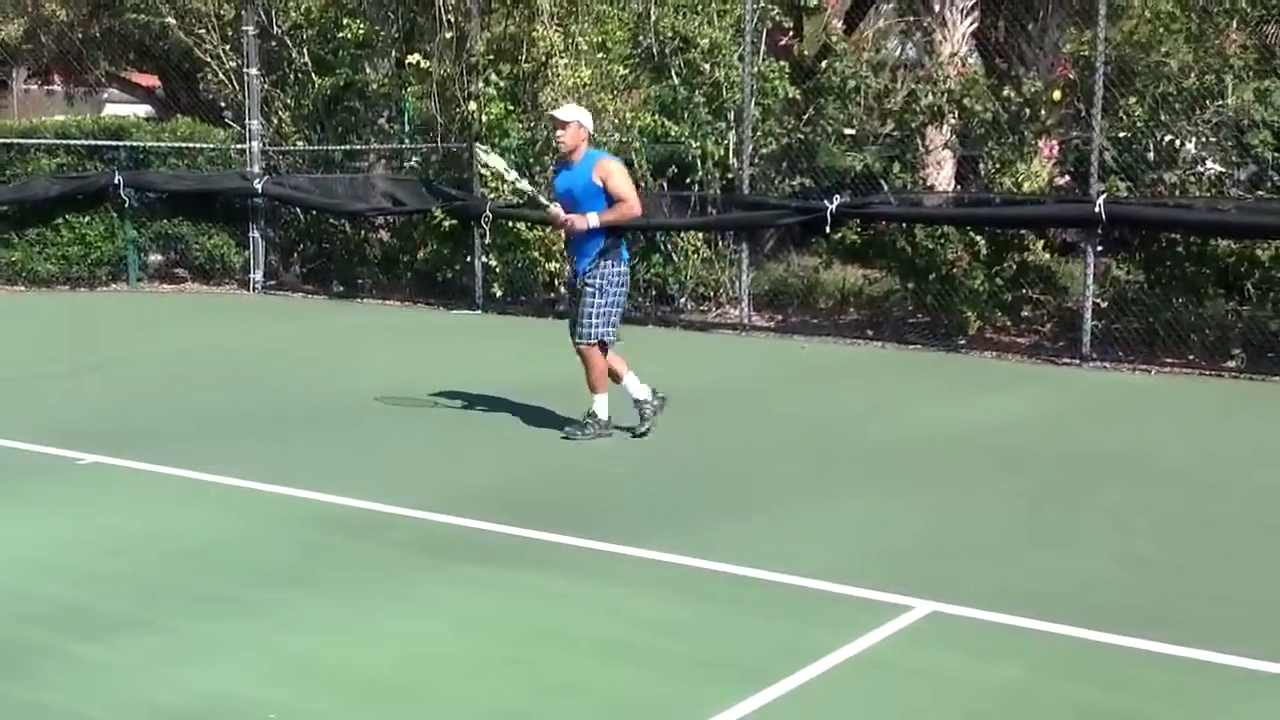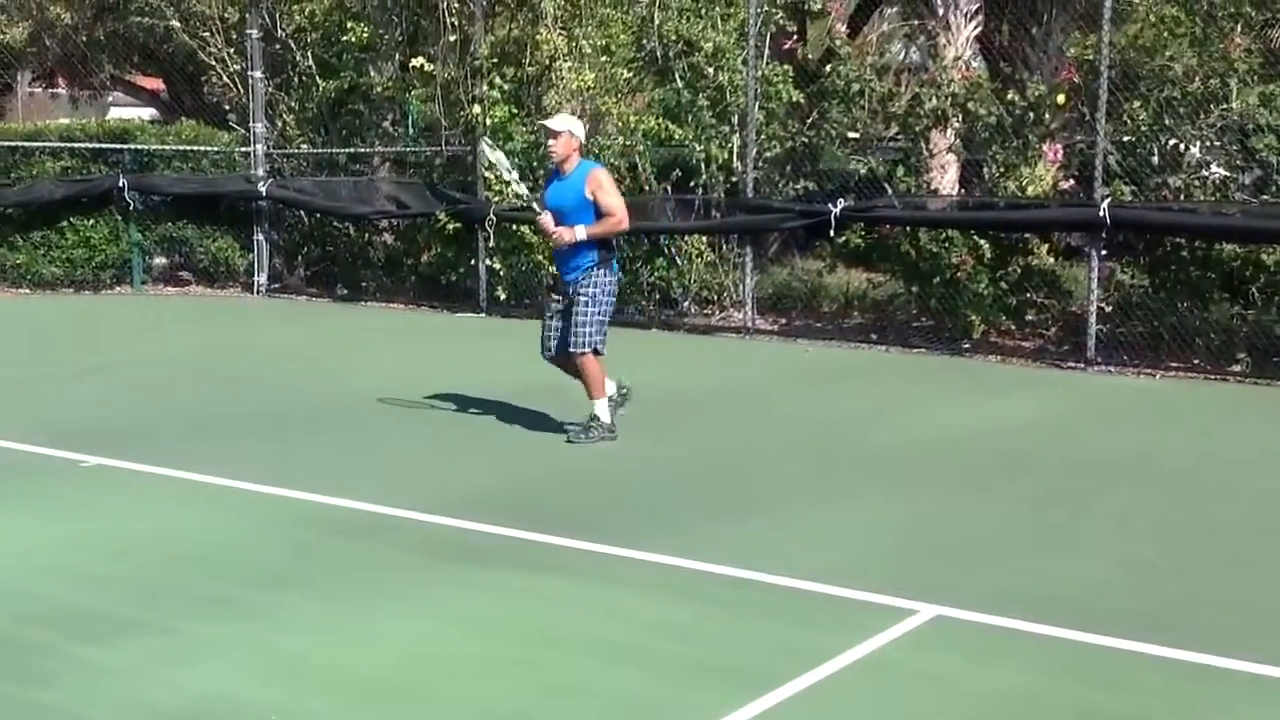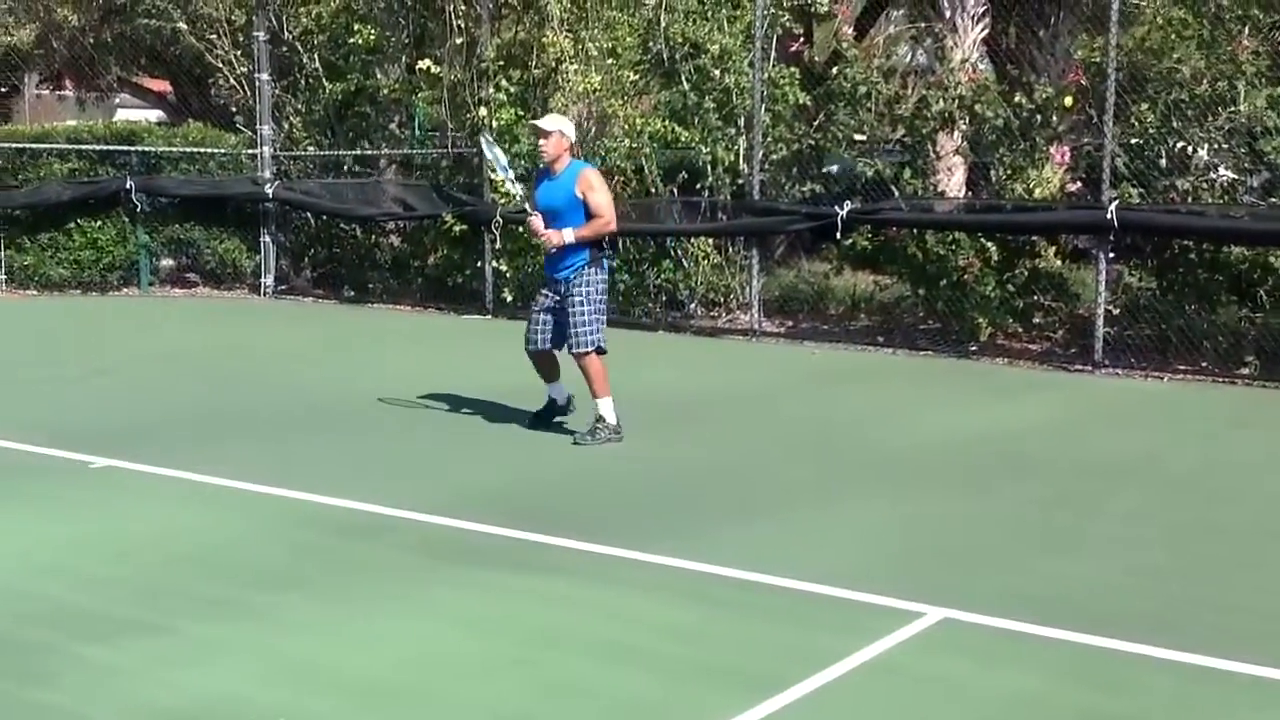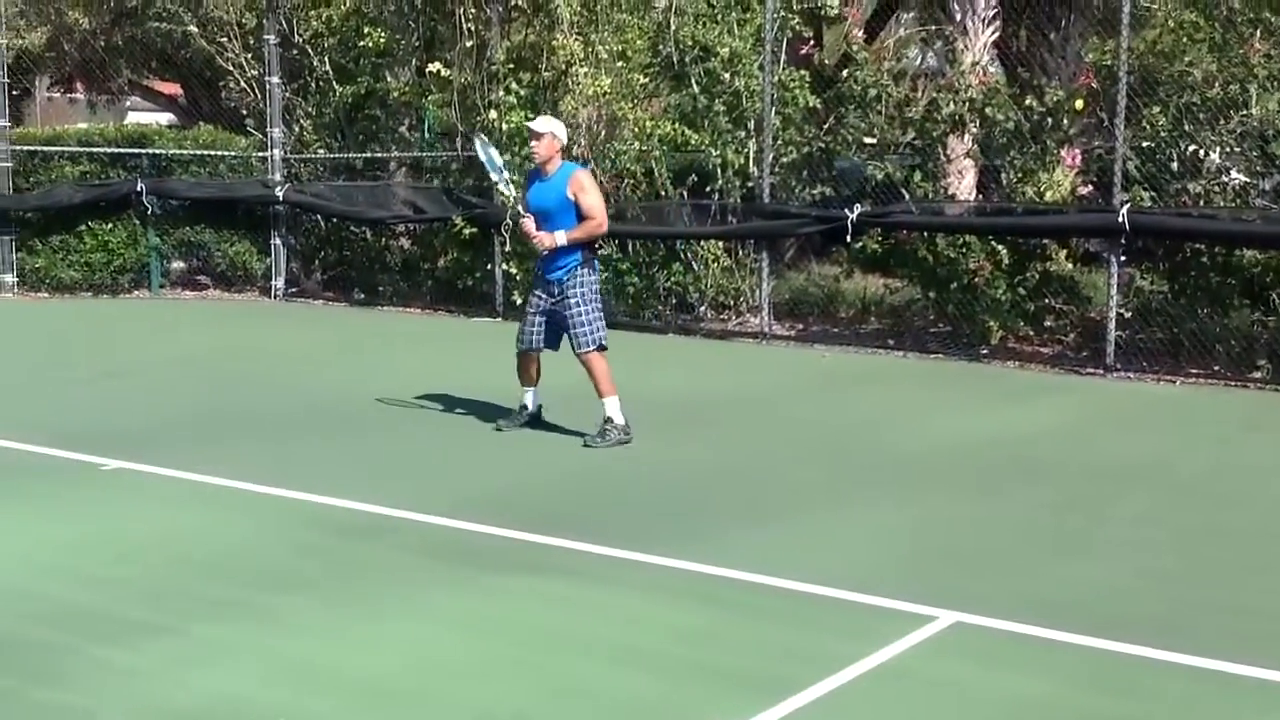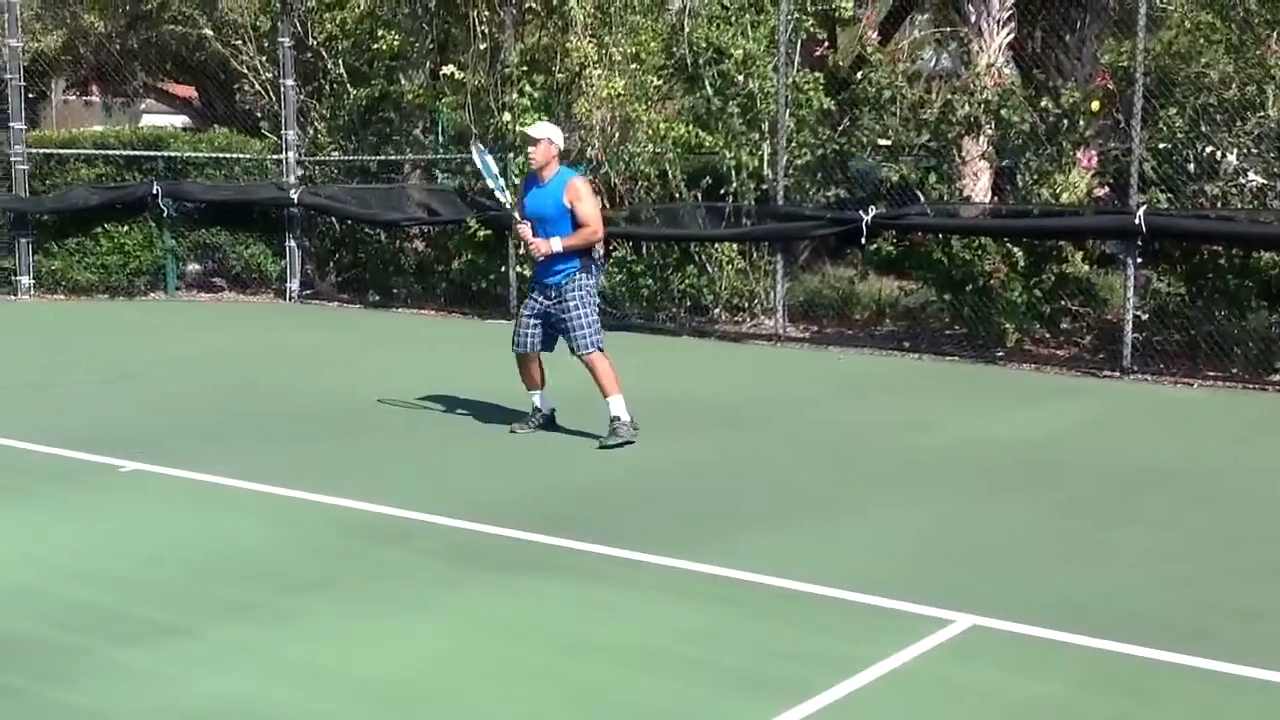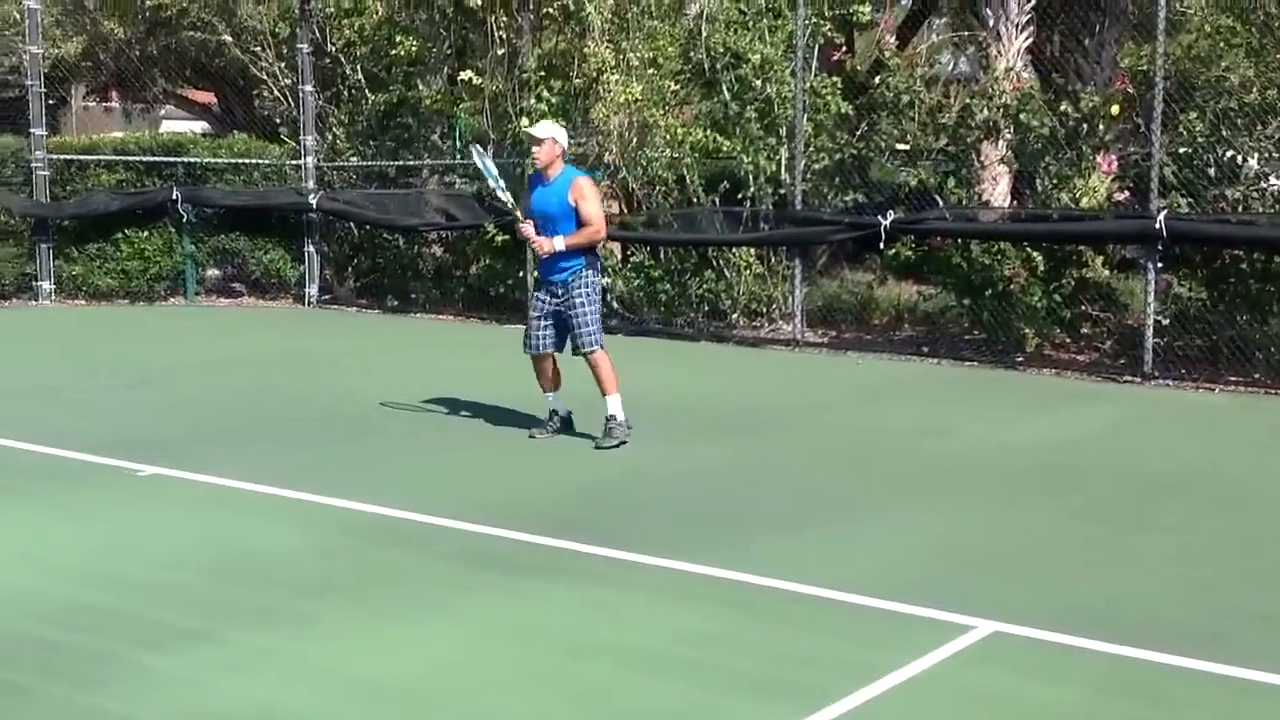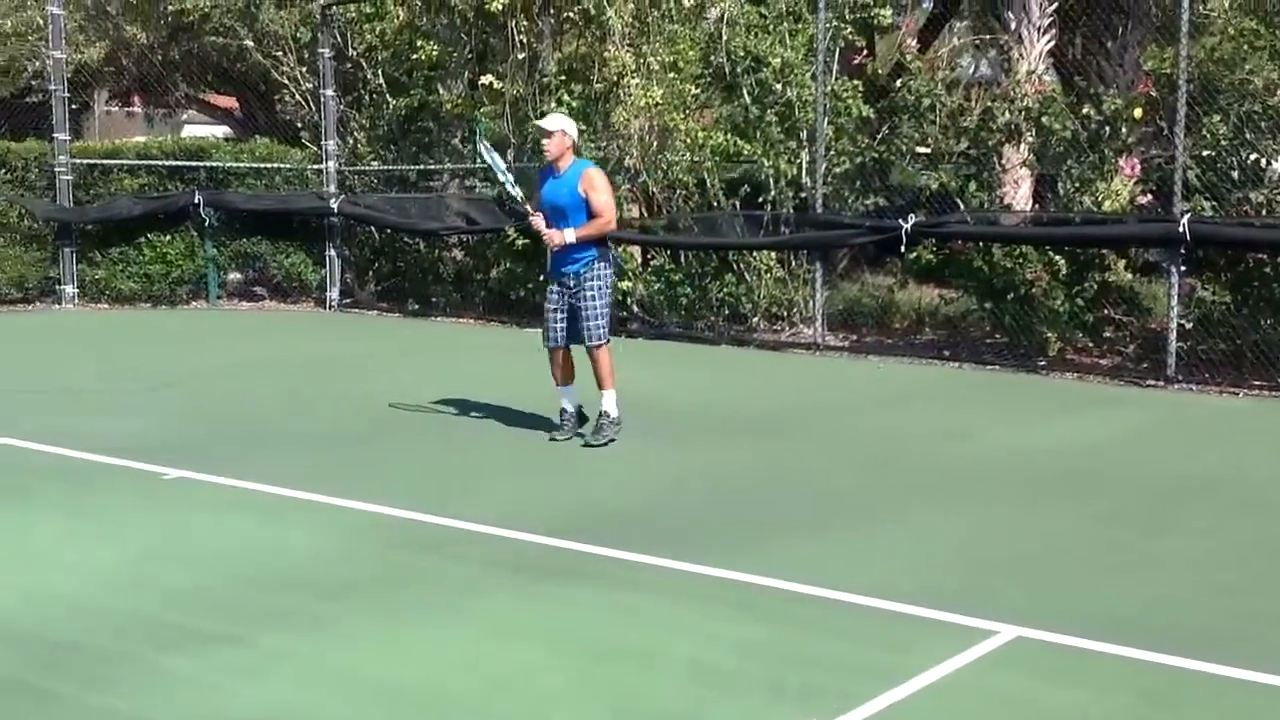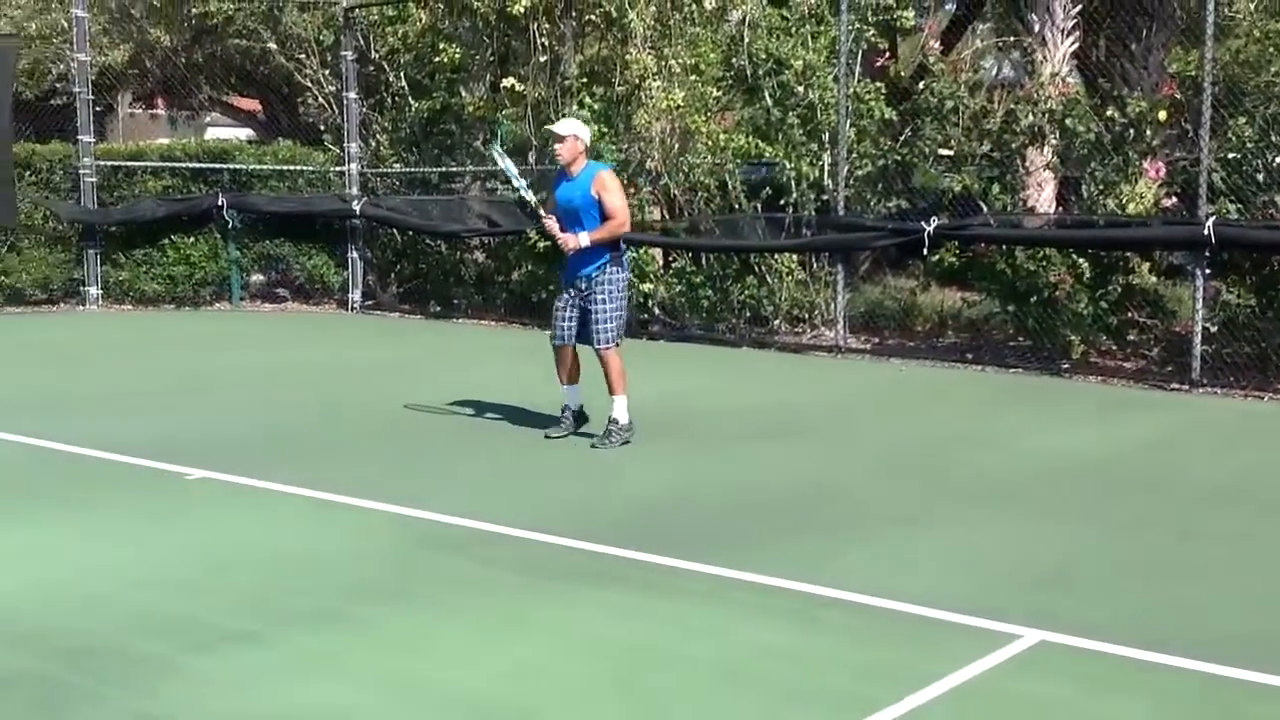
dt=0.1s
person 1, frame 1
left shoulder: (604, 165)
right shoulder: (561, 171)
left elbow: (633, 207)
left wrist: (590, 220)
right wrist: (558, 217)
left hip: (607, 266)
right hip: (582, 268)
left knee: (589, 343)
right knee: (593, 346)
left ankle: (600, 416)
right ankle: (645, 398)
person 1, frame 2
left shoulder: (595, 176)
right shoulder: (551, 179)
left elbow: (620, 221)
left wrist: (577, 232)
right wrist: (547, 227)
left hip: (596, 275)
right hip: (565, 278)
left knee: (583, 350)
right knee: (553, 350)
left ankle: (603, 419)
right ankle: (611, 390)
person 1, frame 3
left shoulder: (585, 176)
right shoulder: (541, 178)
left elbow: (608, 222)
left wrist: (565, 235)
right wrist: (537, 228)
left hip: (586, 274)
right hip: (555, 277)
left knee: (584, 349)
right knee: (536, 347)
left ankle: (608, 421)
right ankle: (558, 399)
person 1, frame 4
left shoulder: (576, 178)
right shoulder: (533, 179)
left elbow: (599, 223)
left wrist: (556, 238)
right wrist: (527, 227)
left hip: (577, 275)
right hip: (545, 278)
left knee: (587, 349)
right knee: (526, 345)
left ankle: (616, 423)
right ankle: (529, 408)
person 1, frame 5
left shoulder: (573, 184)
right shoulder: (528, 184)
left elbow: (595, 231)
left wrist: (552, 245)
right wrist: (525, 234)
left hip: (575, 279)
right hip: (542, 282)
left knee: (589, 351)
right knee: (524, 349)
left ankle: (622, 421)
right ankle: (542, 411)
person 1, frame 6
left shoulder: (578, 183)
right shoulder: (534, 182)
left elbow: (598, 230)
left wrist: (557, 244)
right wrist: (528, 232)
left hip: (582, 277)
right hip: (548, 280)
left knee: (591, 349)
right knee: (540, 351)
left ankle: (617, 419)
right ankle: (558, 414)
person 1, frame 7
left shoulder: (589, 174)
right shoulder: (544, 176)
left elbow: (608, 221)
left wrist: (567, 235)
right wrist: (539, 224)
left hip: (592, 269)
right hip: (560, 272)
left knee: (596, 342)
right knee: (556, 346)
left ankle: (609, 415)
right ankle: (571, 412)
person 1, frame 8
left shoulder: (602, 177)
right shoulder: (559, 180)
left elbow: (622, 222)
left wrist: (581, 239)
right wrist: (551, 225)
left hip: (606, 273)
right hip: (574, 275)
left knee: (604, 345)
right knee: (562, 342)
left ankle: (619, 421)
right ankle: (573, 410)
